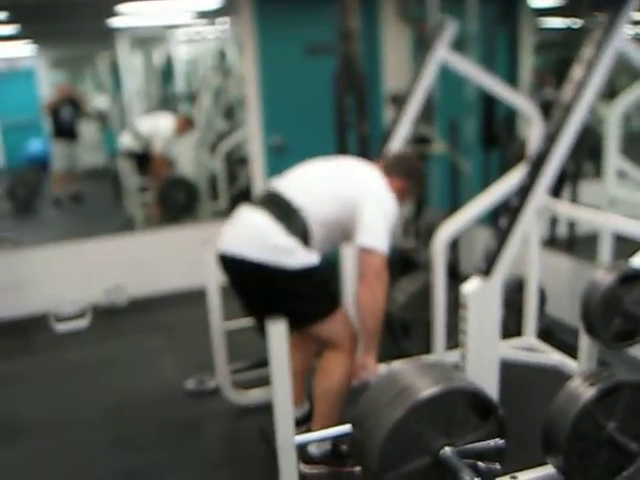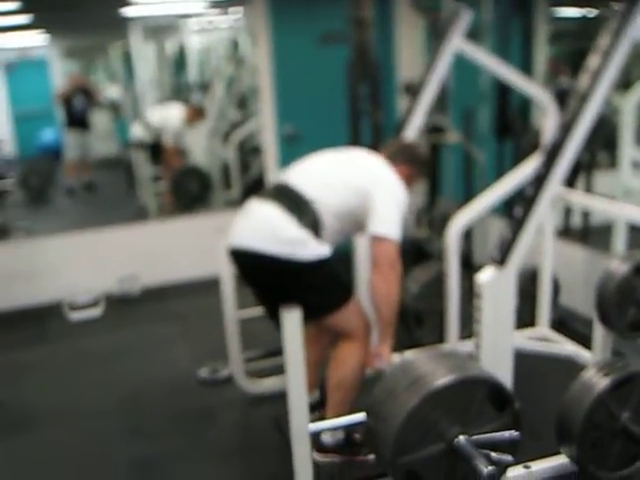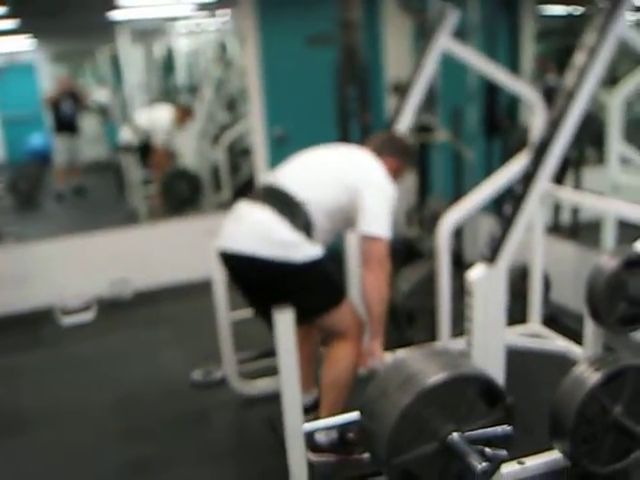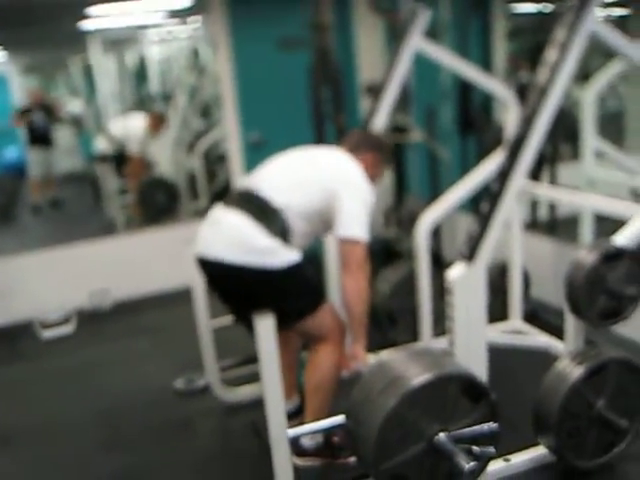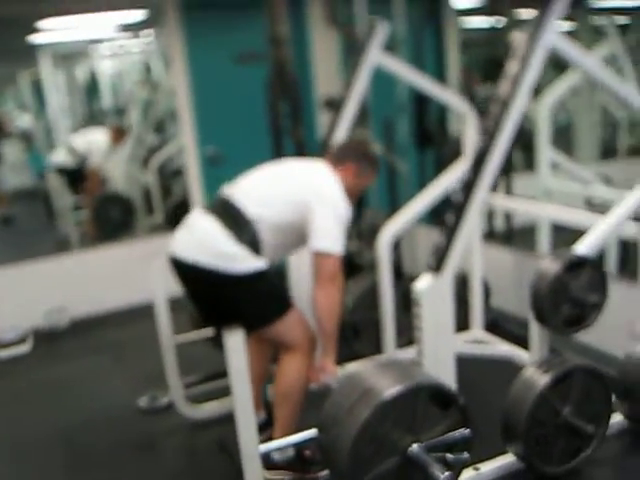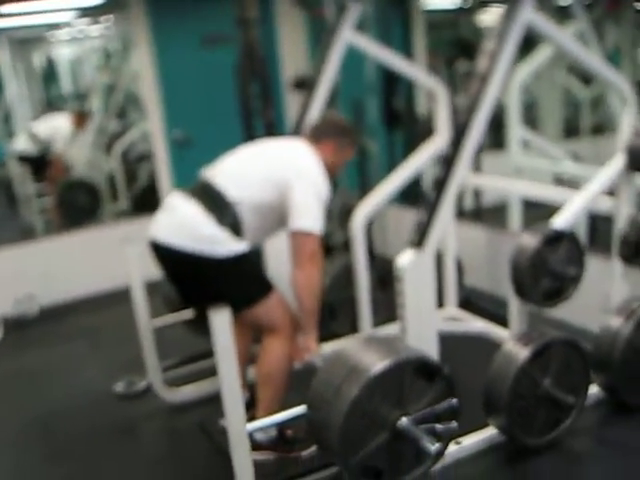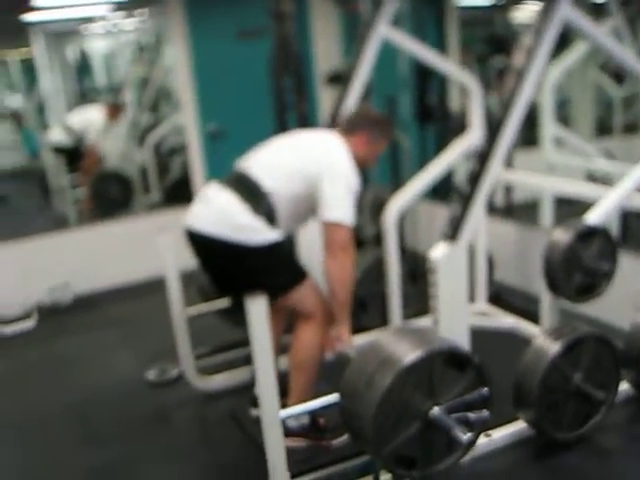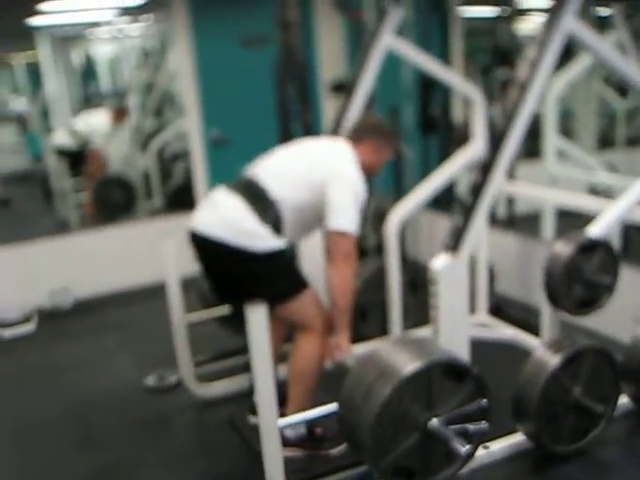
dt=0.4s
person 1, frame 1
left shoulder: (347, 169)
right shoulder: (380, 196)
right elbow: (372, 278)
right wrist: (369, 354)
left hip: (233, 243)
right hip: (274, 254)
left knee: (304, 329)
right knee: (341, 341)
left ankle: (295, 418)
right ankle: (319, 449)
person 1, frame 2
left shoulder: (348, 160)
right shoulder: (389, 185)
right elbow: (385, 267)
right wrist: (385, 344)
left hip: (243, 238)
right hip: (286, 246)
left knee: (317, 319)
right knee: (354, 332)
right ankle: (332, 438)
person 1, frame 3
left shoulder: (330, 155)
right shoulder: (377, 180)
right elbow: (375, 264)
right wrist: (376, 341)
left hip: (233, 241)
right hip: (278, 249)
left knee: (306, 317)
right knee: (347, 331)
left ankle: (305, 406)
right ankle: (325, 437)
person 1, frame 4
left shoulder: (306, 156)
right shoulder: (354, 181)
right elbow: (354, 268)
right wrist: (359, 344)
left hip: (211, 246)
right hip: (255, 255)
left knee: (286, 320)
right knee: (329, 334)
left ankle: (289, 410)
right ankle: (310, 441)
person 1, frame 5
left shoulder: (299, 171)
right shoulder: (331, 196)
right elbow: (327, 280)
right wrist: (328, 357)
left hip: (186, 247)
right hip: (222, 260)
left knee: (261, 330)
right knee: (298, 343)
left ankle: (256, 424)
person 1, frame 6
left shoulder: (276, 150)
right shoulder: (310, 174)
right elbow: (307, 260)
right wrist: (310, 335)
left hip: (166, 231)
right hip: (203, 243)
left knee: (242, 312)
right knee: (280, 326)
right ankle: (264, 434)
person 1, frame 7
left shoulder: (311, 142)
right shoulder: (339, 166)
right elbow: (339, 250)
right wrist: (343, 325)
left hip: (201, 220)
right hip: (237, 232)
left knee: (277, 300)
right knee: (314, 313)
right ankle: (295, 421)
person 1, frame 8
left shoulder: (318, 149)
right shoulder: (347, 173)
right elbow: (342, 259)
right wrist: (342, 334)
left hip: (206, 225)
right hip: (242, 238)
left knee: (277, 309)
right knee: (314, 324)
right ankle: (293, 431)
